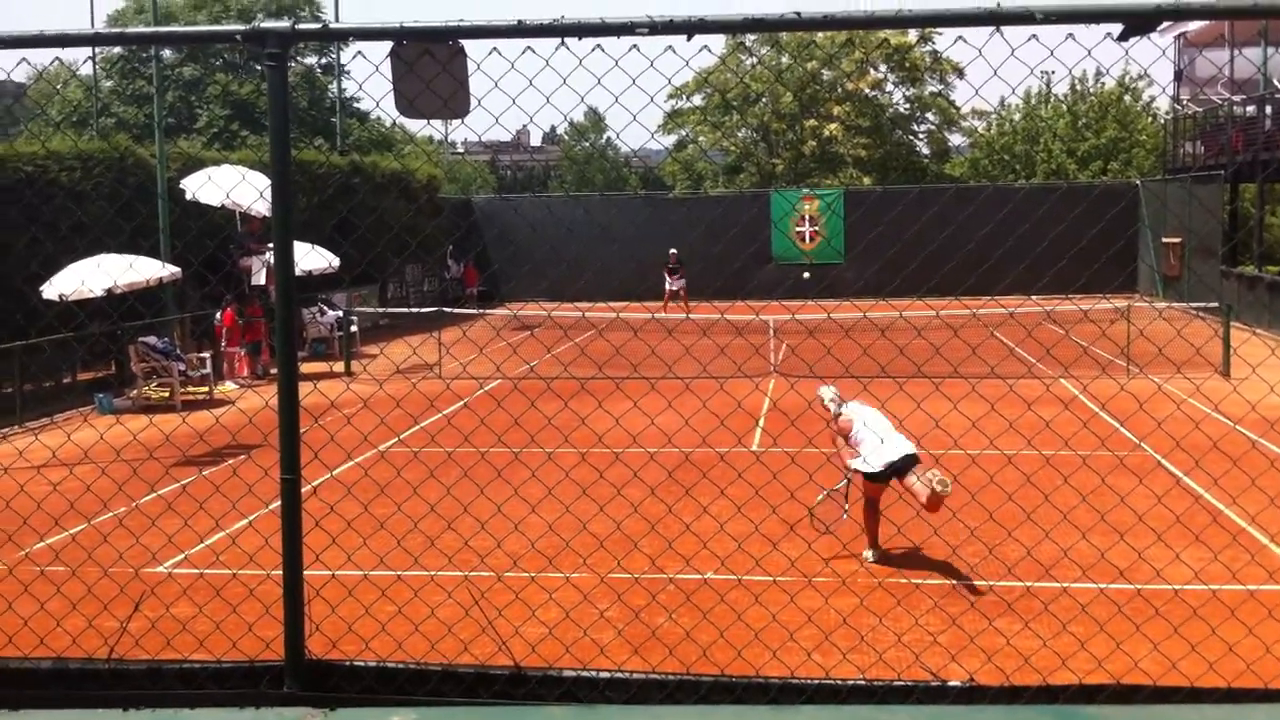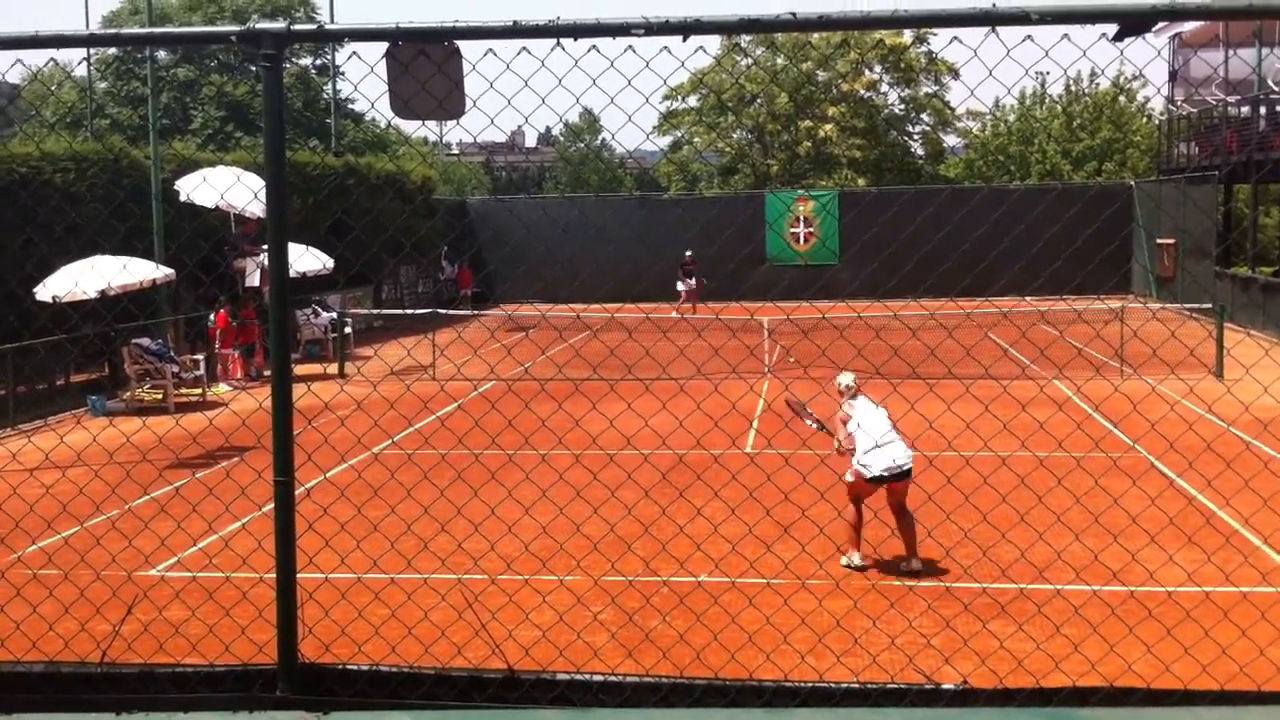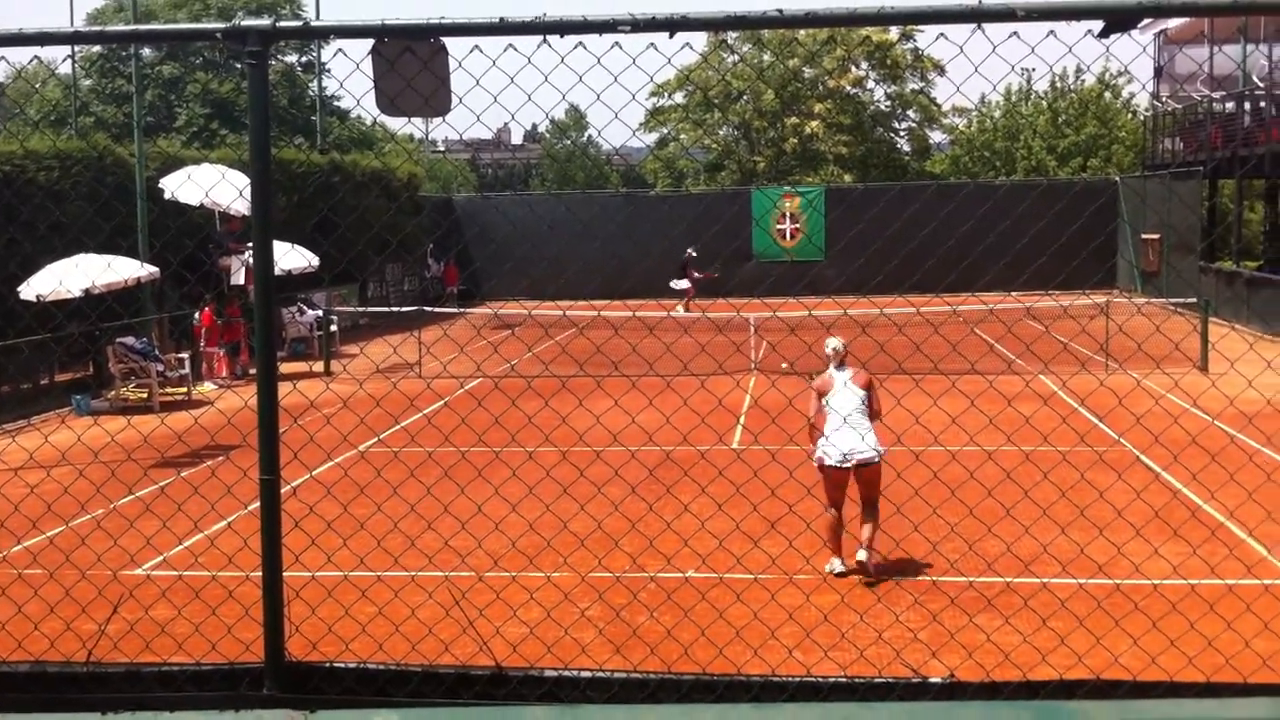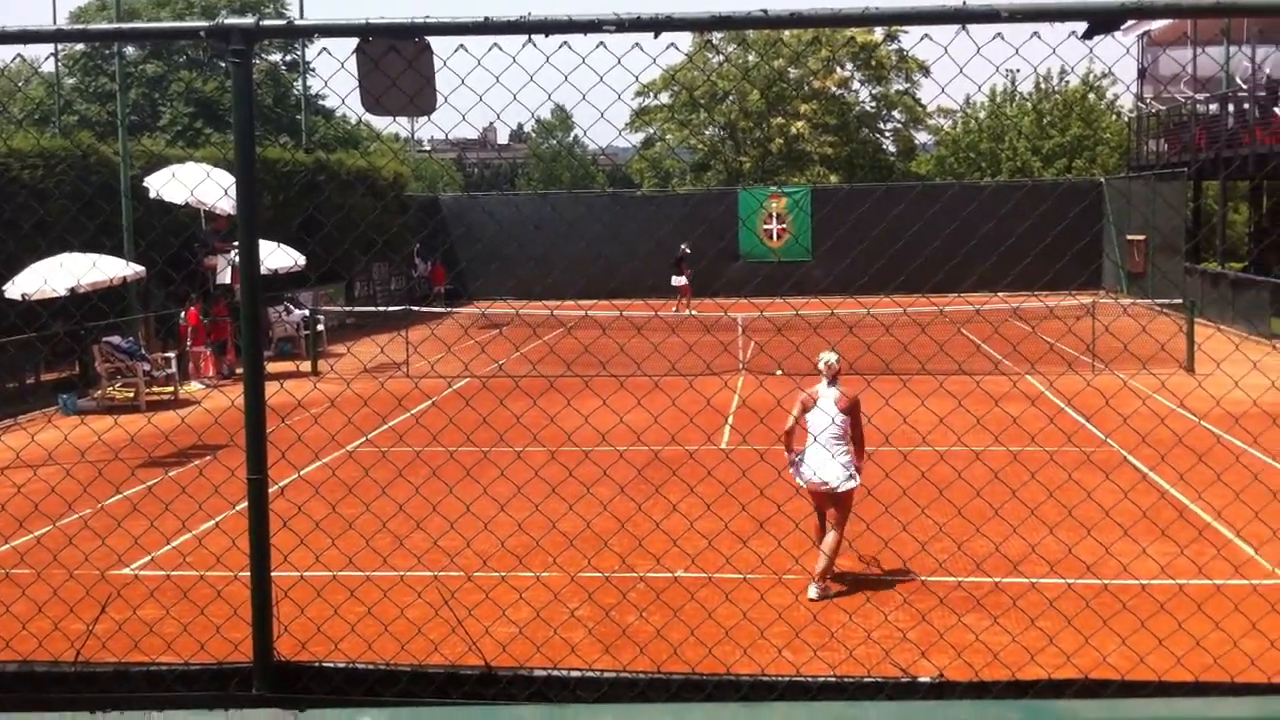
dt=0.3s
person 1, frame 1
left shoulder: (837, 426)
right shoulder: (860, 405)
left elbow: (848, 463)
left hip: (876, 461)
right hip: (903, 451)
left knee: (871, 501)
right knee: (931, 503)
left ankle: (872, 550)
right ankle: (934, 484)
person 1, frame 2
left shoulder: (842, 412)
right shoulder: (874, 402)
left elbow: (844, 446)
left wrist: (839, 448)
left hip: (870, 463)
right hip: (899, 458)
left knee: (855, 500)
right knee: (899, 509)
left ankle: (854, 554)
right ankle: (913, 559)
person 1, frame 3
left shoulder: (820, 382)
right shoulder: (864, 377)
left elbow: (814, 420)
right elbow: (876, 412)
left wrist: (817, 446)
left hip: (834, 448)
right hip: (866, 446)
left knee: (834, 506)
right knee: (869, 503)
left ankle: (837, 560)
right ankle: (865, 551)
person 1, frame 4
left shoulder: (807, 395)
right shoulder: (849, 397)
left elbow: (788, 429)
right elbow: (857, 438)
left wrist: (791, 455)
right wrist: (858, 465)
left hip: (811, 467)
right hip: (839, 469)
left knee: (823, 517)
right knee: (835, 528)
left ankle: (823, 566)
right ankle: (817, 584)
